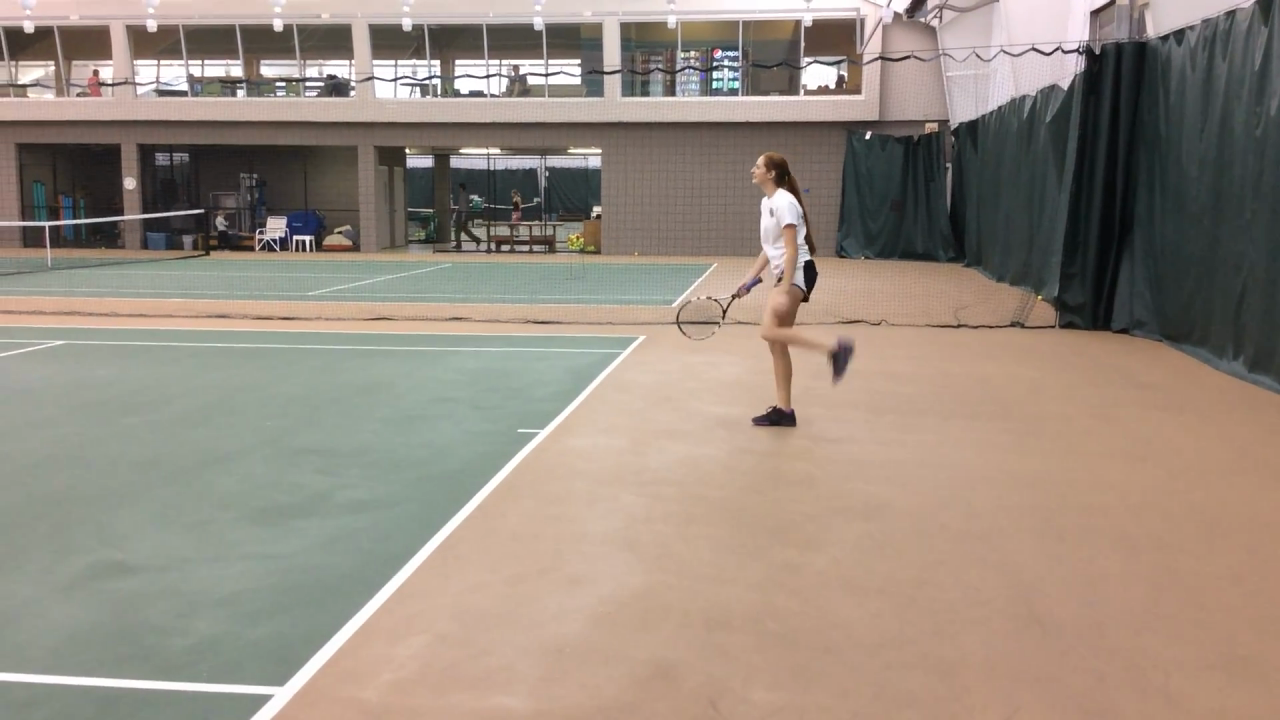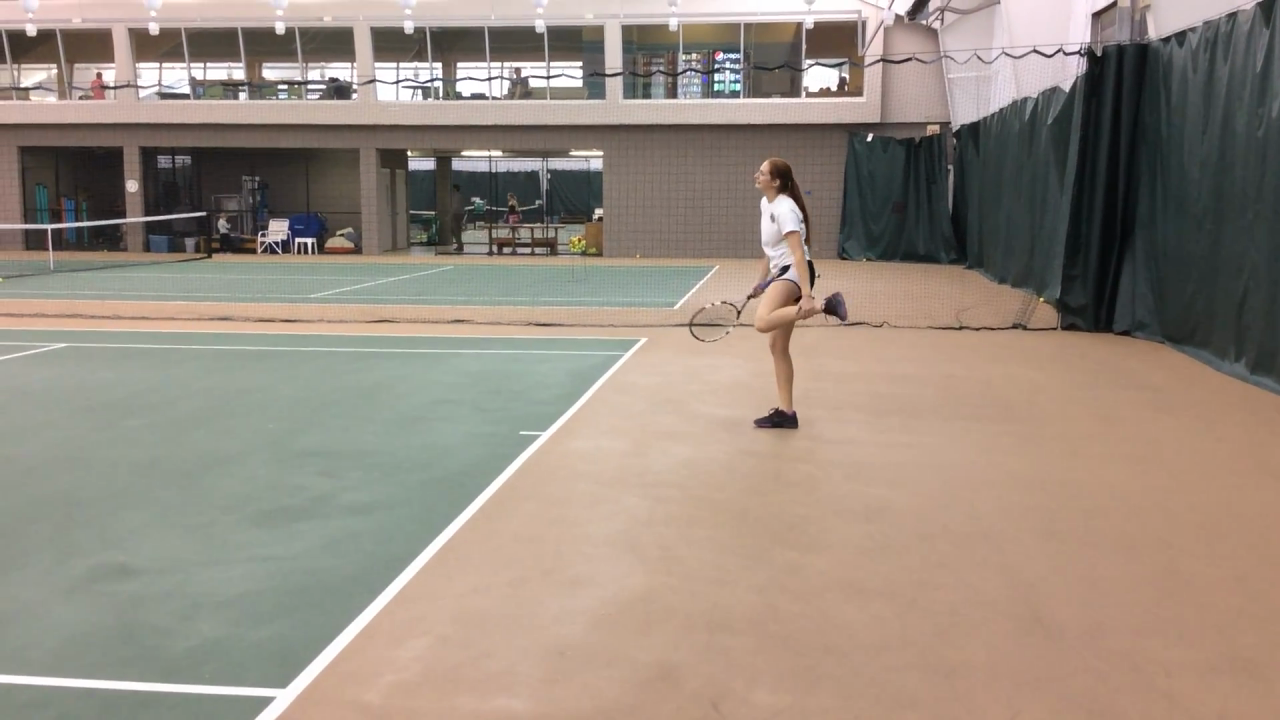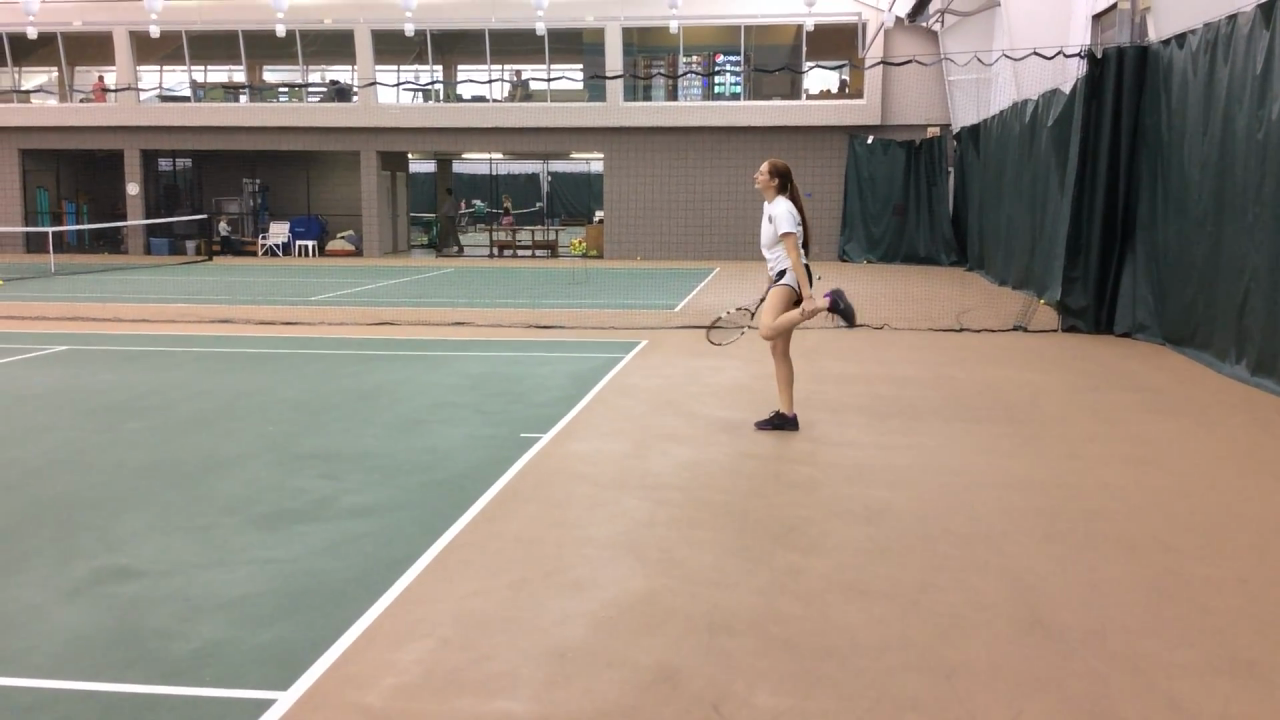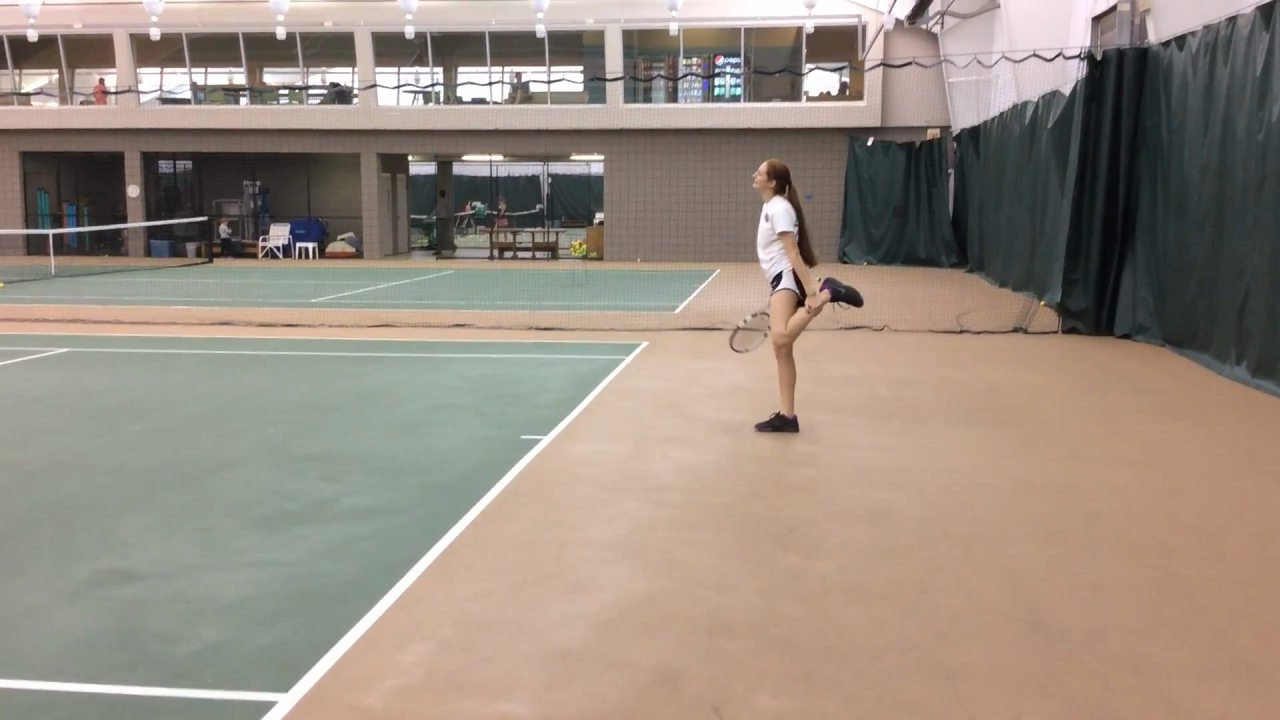
dt=0.2s
person 1, frame 1
left shoulder: (784, 202)
right shoulder: (767, 202)
left elbow: (792, 251)
left wrist: (785, 292)
right wrist: (749, 278)
left hip: (798, 271)
right hip: (784, 274)
left knee: (770, 332)
right knee: (776, 343)
left ankle: (833, 348)
right ankle: (784, 410)
person 1, frame 2
left shoulder: (785, 209)
right shoulder: (766, 203)
left elbow: (798, 254)
left wrist: (807, 295)
right wrist: (761, 279)
left hip: (794, 272)
right hip: (782, 274)
left knee: (762, 321)
right knee: (777, 345)
left ankle: (824, 305)
right ankle: (786, 412)
person 1, frame 3
left shoulder: (782, 209)
right shoulder: (769, 206)
left elbow: (795, 255)
left wrist: (807, 296)
right wrist: (769, 286)
left hip: (790, 276)
right hip: (782, 277)
left knee: (768, 330)
right knee: (779, 348)
left ankle: (826, 302)
right ankle: (787, 414)
person 1, frame 4
left shoulder: (779, 208)
right shoulder: (770, 206)
left elbow: (794, 254)
left wrist: (811, 291)
left hip: (786, 278)
right hip: (780, 280)
left knee: (782, 337)
right knee: (781, 350)
left ankle: (827, 292)
right ankle: (786, 416)
